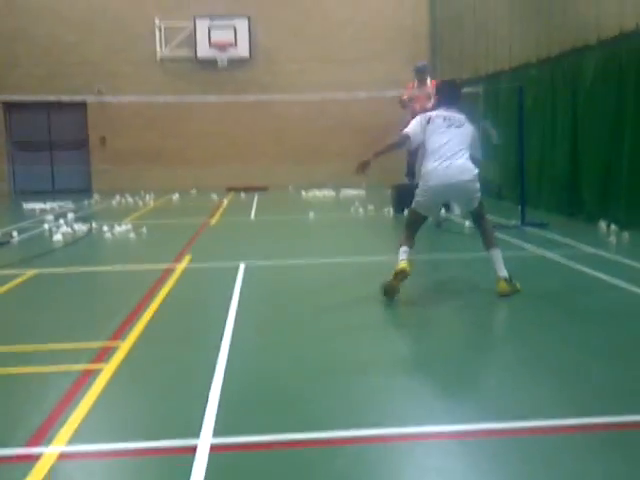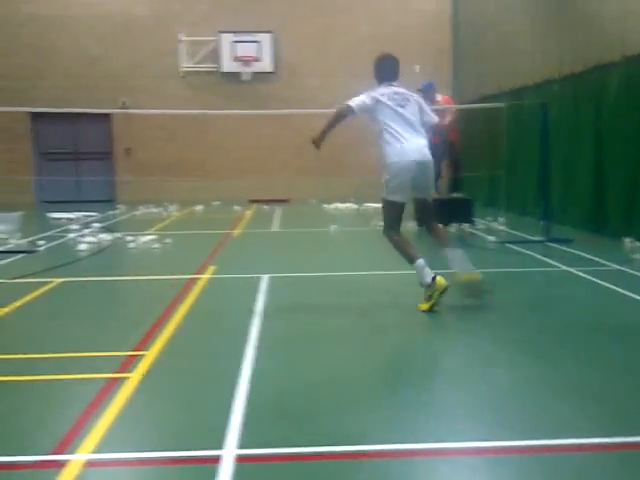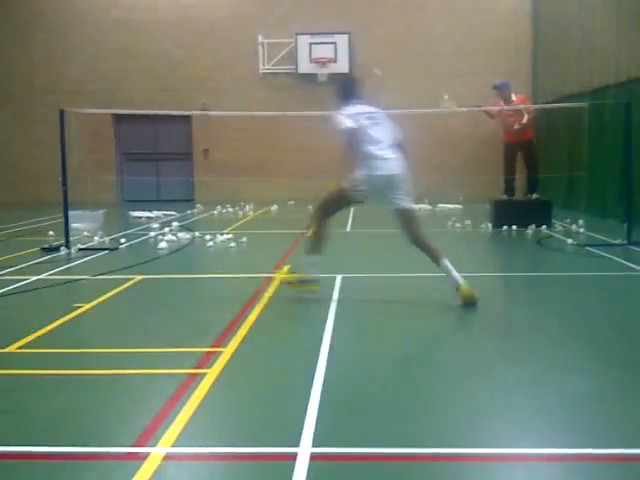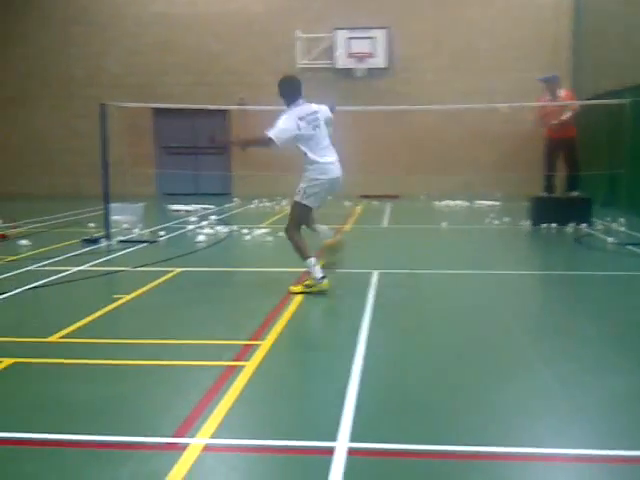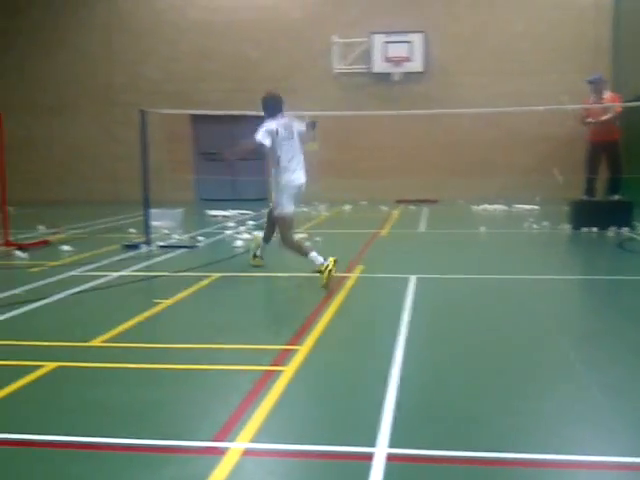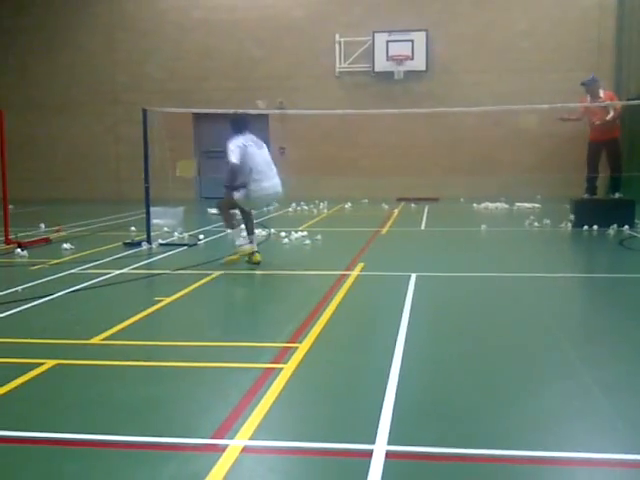
dt=0.3s
person 1, frame 1
left shoulder: (427, 118)
right shoulder: (468, 125)
left elbow: (403, 140)
right elbow: (476, 159)
left wrist: (371, 158)
left hip: (434, 180)
right hip: (466, 177)
left knee: (410, 231)
right knee: (482, 224)
left ankle: (402, 264)
right ankle: (504, 278)
person 1, frame 2
left shoulder: (372, 96)
right shoulder: (413, 97)
left elbow: (344, 110)
left wrist: (321, 135)
right wrist: (438, 169)
left hip: (399, 162)
right hip: (423, 159)
left knee: (391, 230)
right knee: (430, 222)
left ankle: (431, 281)
right ankle: (466, 272)
person 1, frame 3
left shoulder: (345, 114)
right shoulder: (377, 113)
left elbow: (353, 135)
right elbow: (399, 145)
left wrist: (354, 166)
left hip: (372, 173)
right hip: (396, 173)
left knee: (320, 213)
right knee: (415, 235)
left ankle: (309, 274)
right ankle: (460, 284)
person 1, frame 4
left shoulder: (289, 119)
right shoulder: (318, 109)
left elbow: (266, 140)
right elbow: (330, 115)
left wrist: (231, 142)
right wrist: (330, 110)
left hip: (318, 176)
right hip: (333, 172)
left knee: (292, 229)
right knee: (302, 219)
left ankle: (318, 279)
right ankle: (330, 237)
person 1, frame 5
left shoulder: (269, 127)
right shoulder: (292, 124)
left elbow: (257, 144)
right elbow: (308, 131)
left wrist: (234, 154)
right wrist: (311, 126)
left hip: (285, 184)
right hip: (297, 181)
left knee: (286, 238)
right knee: (271, 218)
left ankle: (323, 263)
right ankle: (259, 253)
person 1, frame 6
left shoulder: (235, 143)
right shoulder: (259, 142)
left elbow: (234, 169)
left wrist: (228, 189)
right wrist: (240, 184)
left hip: (259, 191)
right hip: (275, 189)
left knee: (223, 205)
right knee: (244, 206)
left ankle: (243, 247)
right ankle: (253, 251)
person 2, frame 1
left shoulder: (433, 85)
right shoulder: (411, 86)
left elbow: (435, 101)
right elbow: (404, 105)
left wrist: (426, 108)
right wrist: (403, 100)
right knee: (412, 152)
right ankle: (410, 177)
person 2, frame 2
left shoulder: (446, 100)
left elbow: (451, 115)
left wrist: (444, 124)
left hip: (449, 138)
right hip: (436, 140)
left knee: (455, 165)
right knee: (435, 167)
left ankle: (455, 190)
person 2, frame 3
left shoulder: (522, 99)
right shoulder: (499, 105)
left elbow: (530, 114)
right elbow: (493, 115)
left wrist: (521, 125)
right wrist: (483, 108)
left hip: (526, 138)
right hip: (510, 140)
left knee: (531, 166)
right knee: (508, 168)
left ankle: (532, 192)
right ankle: (508, 193)
person 2, frame 4
left shoulder: (568, 95)
right shoulder: (544, 100)
left elbow: (573, 112)
right elbow: (542, 118)
left wrist: (560, 121)
right wrist: (545, 123)
left hip: (568, 136)
right hip: (552, 137)
left knee: (572, 164)
right knee: (549, 164)
left ankle: (572, 189)
right ankle: (548, 190)
person 2, frame 5
left shoulder: (613, 98)
right shoulder: (589, 101)
left elbow: (615, 114)
right elbow: (585, 121)
left wrist: (597, 120)
right wrist: (586, 119)
left hip: (611, 139)
right hip: (594, 139)
left knee: (614, 167)
right knee: (591, 167)
left ankle: (614, 193)
right ankle: (588, 194)
person 2, frame 6
left shoulder: (610, 95)
right shoulder: (586, 101)
left elbow: (617, 112)
right elbow: (579, 117)
left wrist: (606, 121)
right wrist: (566, 118)
left hip: (611, 136)
right hip: (595, 137)
left knee: (615, 165)
right knee: (591, 166)
left ankle: (616, 191)
right ankle: (590, 192)
